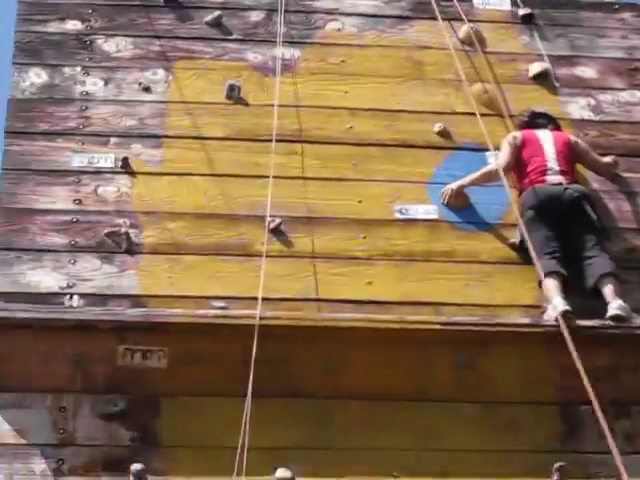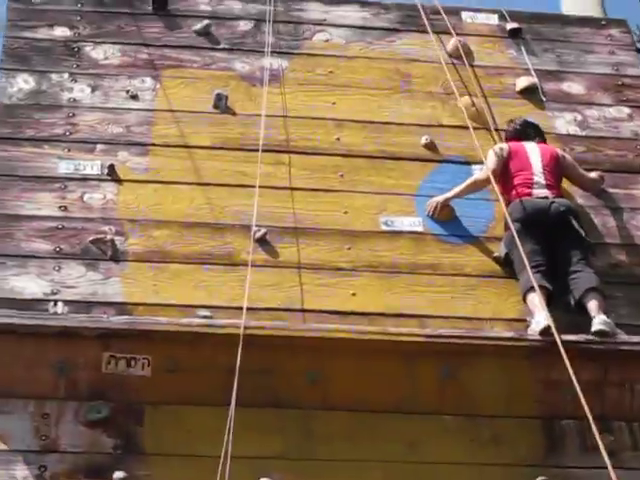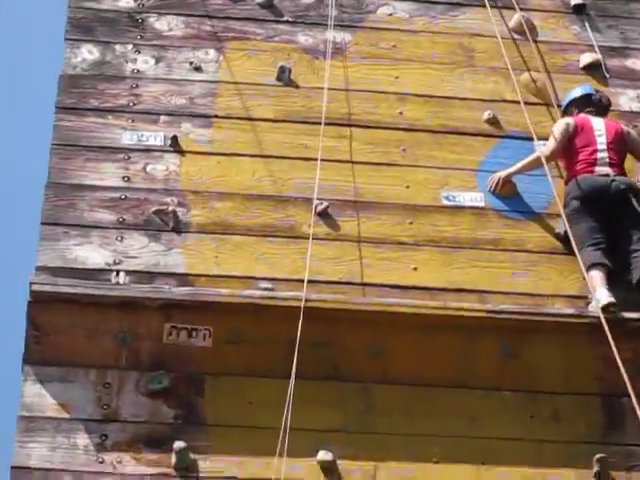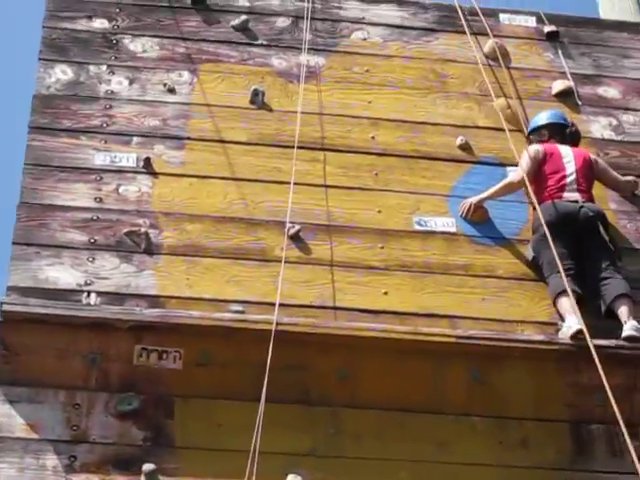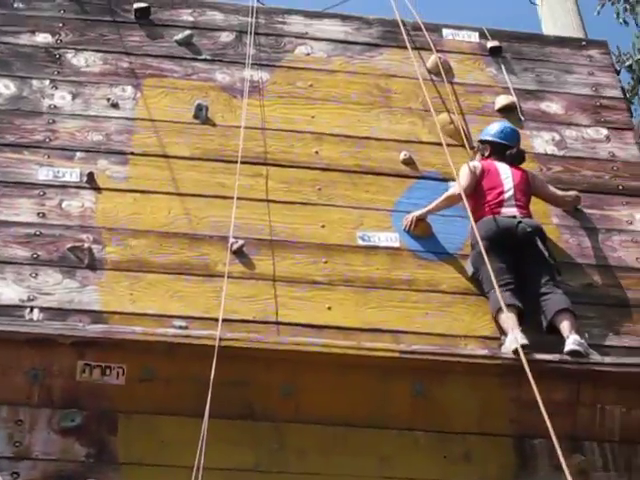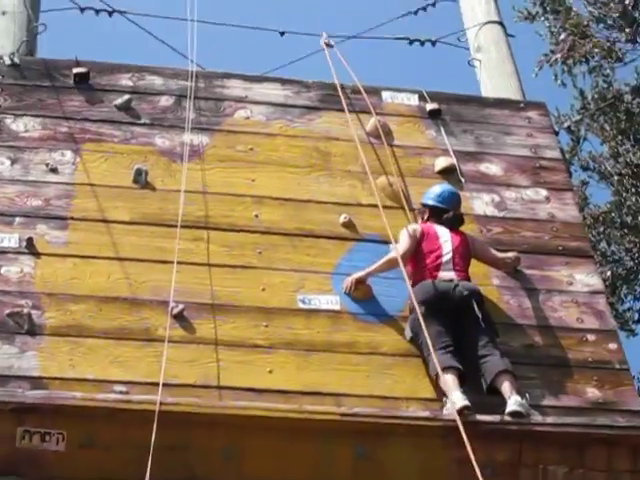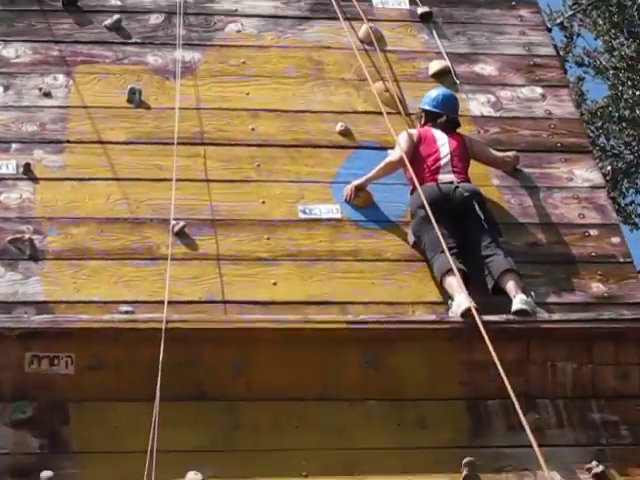
dt=0.3s
person 1, frame 1
left shoulder: (516, 137)
right shoulder: (569, 139)
left elbow: (500, 168)
right elbow: (606, 168)
left wrist: (462, 184)
right wrist: (610, 161)
left hip: (538, 196)
right hip: (574, 194)
left knee: (546, 253)
right knee: (592, 250)
left ankle: (556, 301)
right ankle: (614, 300)
person 1, frame 2
left shoulder: (502, 149)
right shoulder: (555, 152)
left elbow: (485, 177)
right elbow: (591, 184)
left wrist: (447, 196)
right wrist: (597, 177)
left hip: (524, 209)
right hip: (560, 209)
left knee: (532, 268)
right knee: (578, 265)
left ankle: (540, 316)
right ankle: (599, 315)
person 1, frame 3
left shoulder: (569, 122)
right shoulder: (622, 129)
left elbow: (548, 153)
left wrist: (509, 172)
left hip: (584, 187)
left knee: (592, 245)
left ankle: (601, 292)
person 1, frame 4
left shoulder: (536, 151)
right shoulder: (587, 157)
left elbow: (518, 180)
left wrist: (481, 198)
left hip: (552, 213)
right hip: (590, 213)
left knee: (559, 271)
right knee: (607, 271)
left ankle: (571, 319)
person 1, frame 5
left shoulder: (475, 167)
right shoulder: (526, 175)
left elbow: (458, 193)
right elbow: (565, 200)
left wrist: (424, 212)
right wrist: (573, 197)
left hip: (491, 229)
right hip: (529, 228)
left knee: (500, 286)
right knee: (546, 286)
left ankle: (514, 334)
right ankle: (571, 335)
person 1, frame 6
left shoulder: (414, 230)
right shoulder: (465, 238)
left elbow: (399, 256)
right elbow: (505, 262)
left wrist: (364, 274)
right wrist: (513, 258)
left hip: (428, 293)
right hip: (467, 293)
left knee: (439, 349)
right knee: (486, 348)
left ankle: (455, 396)
right ankle: (513, 396)
person 1, frame 7
left shoulder: (411, 135)
right shoulder: (464, 140)
left elbow: (396, 160)
right elbow: (505, 161)
left wrist: (364, 181)
right wrist: (512, 158)
left hip: (429, 197)
right hip: (467, 194)
left knee: (441, 251)
right knee: (489, 248)
left ankle: (460, 296)
right ankle: (517, 294)
